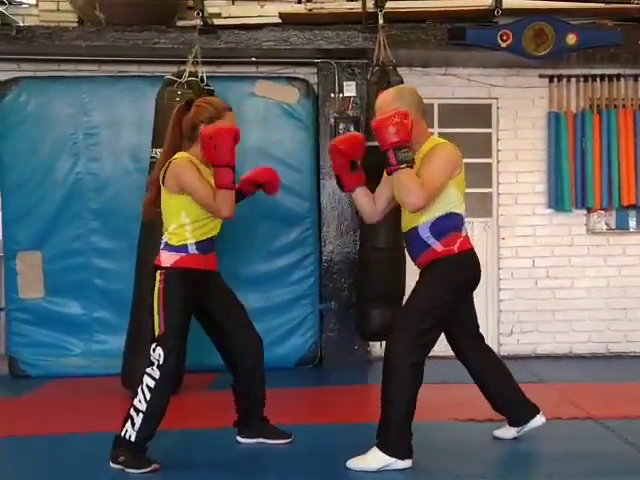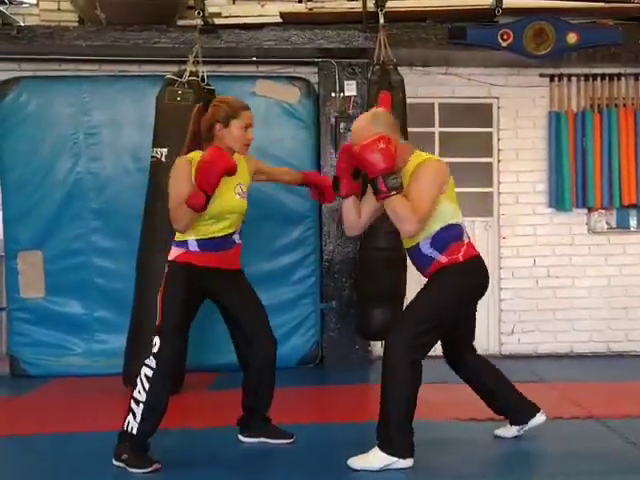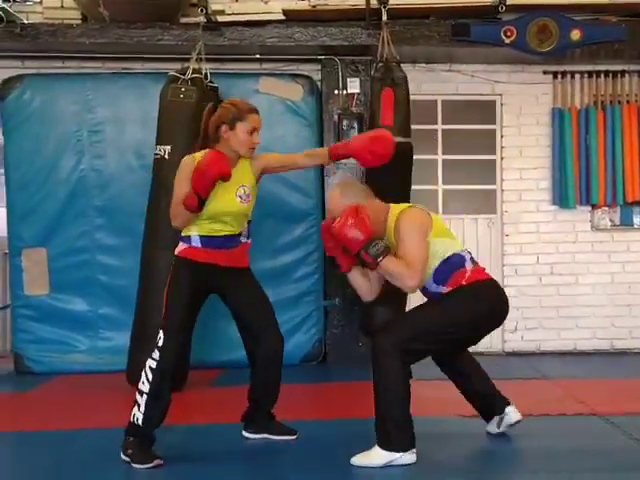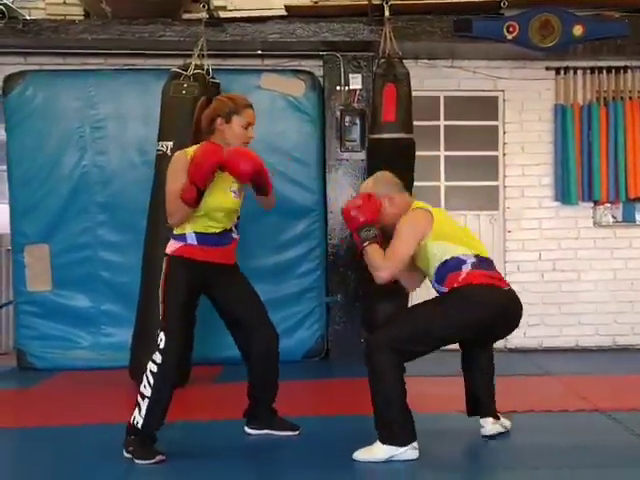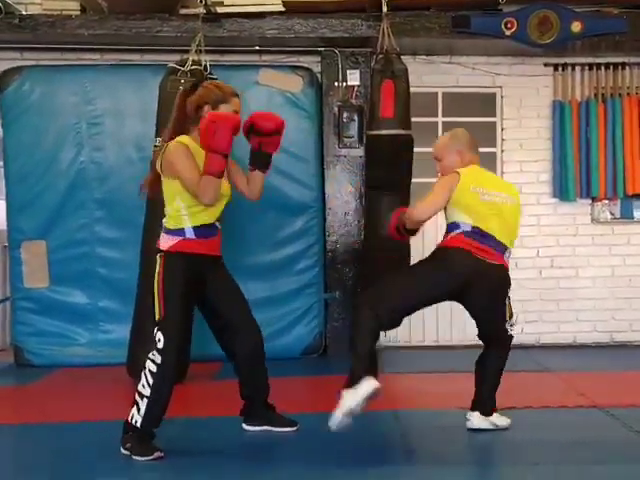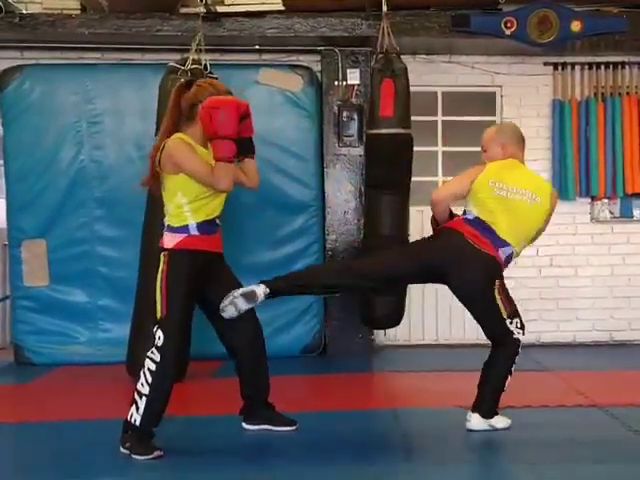
dt=0.2s
person 1, frame 1
left shoulder: (207, 164)
right shoulder: (181, 165)
left elbow: (226, 199)
right elbow: (223, 210)
left wrist: (249, 185)
right wrist: (225, 163)
left hip: (207, 272)
right hip: (179, 273)
left knee: (248, 343)
right knee: (167, 361)
left ankle: (251, 423)
right ankle: (126, 447)
person 1, frame 2
left shoulder: (245, 164)
right shoulder: (186, 164)
left elbow: (281, 172)
right elbow: (180, 222)
left wrist: (311, 178)
right wrist: (206, 184)
left hip: (228, 268)
right hip: (186, 268)
left knee: (262, 342)
right knee: (165, 354)
left ankle: (254, 423)
right ankle: (130, 444)
person 1, frame 3
left shoulder: (256, 164)
right shoulder: (192, 164)
left elbow: (310, 158)
right elbow: (178, 220)
left wrist: (351, 147)
right wrist: (201, 189)
left hip: (235, 266)
right hip: (193, 264)
left knee: (267, 341)
right knee: (170, 348)
left ankle: (258, 419)
right ankle: (138, 437)
person 1, frame 4
left shoulder: (242, 161)
right shoulder: (185, 159)
left elbow: (266, 203)
right elbow: (175, 218)
left wrist: (260, 181)
right wrist: (199, 180)
left hip: (224, 264)
right hip: (185, 262)
left knee: (263, 336)
right knee: (172, 348)
left ankle: (260, 415)
right ankle: (138, 436)
person 1, frame 5
left shoulder: (215, 151)
right shoulder: (178, 149)
left elbow: (253, 193)
right elbow: (207, 196)
left wrist: (263, 150)
right wrist: (218, 148)
left hip: (209, 258)
right hip: (178, 258)
left knee: (246, 333)
right knee: (170, 345)
left ankle: (257, 411)
right ankle: (136, 433)
person 1, frame 6
left shoulder: (209, 148)
right shoulder: (176, 146)
left elbow: (251, 181)
right elbow: (222, 183)
left wrist: (243, 138)
right wrist: (225, 137)
left hip: (211, 255)
right hip: (181, 255)
left knee: (247, 330)
right knee: (169, 343)
left ankle: (257, 410)
right ankle: (136, 432)
person 2, frame 1
left shoulder: (442, 153)
right shoulder: (404, 157)
left elbow: (415, 200)
right elbow: (372, 213)
left wrist: (396, 154)
right wrist: (348, 172)
left hip: (451, 265)
right hip: (446, 266)
left knee: (402, 346)
right knee: (468, 344)
left ankle: (393, 449)
right ankle: (523, 415)
person 2, frame 2
left shoulder: (427, 168)
right shoulder: (389, 174)
left elbow: (410, 225)
right elbow: (353, 228)
left wrist: (383, 178)
right wrist: (347, 182)
left hip: (460, 272)
right hip: (455, 275)
left knee: (400, 343)
right knee: (460, 353)
left ankle: (395, 448)
right ankle: (522, 413)
person 2, frame 3
left shoulder: (408, 218)
right shoulder: (383, 230)
left elbow: (411, 280)
right elbow: (369, 293)
left wrist: (370, 249)
right wrist: (345, 258)
left hip: (477, 298)
right hip: (484, 299)
left knee: (388, 345)
right knee: (447, 350)
left ankle: (396, 445)
right ankle: (499, 409)
person 2, frame 4
left shoulder: (414, 219)
right shoulder: (429, 220)
left elbow: (383, 273)
right elbow: (412, 282)
left wrist: (365, 234)
right wrist: (371, 236)
left hip: (474, 300)
right hip: (507, 304)
left knee: (381, 345)
right knee: (476, 342)
left ankle: (397, 441)
right ankle: (488, 417)
person 2, frame 5
left shoulder: (455, 179)
right shoulder: (510, 192)
left elbow: (418, 214)
left wrist: (403, 224)
left hip: (451, 263)
right hip: (492, 275)
left knee: (368, 314)
right knee: (497, 339)
left ankle: (361, 381)
right ankle: (482, 411)
person 2, frame 6
left shoulder: (483, 172)
right shoulder: (548, 193)
left elbow: (439, 199)
right elbow: (528, 237)
left wrist: (443, 227)
left hip: (444, 247)
right hip: (479, 267)
left knee: (354, 272)
right knee: (507, 340)
left ankle: (266, 289)
right ankle: (484, 414)
